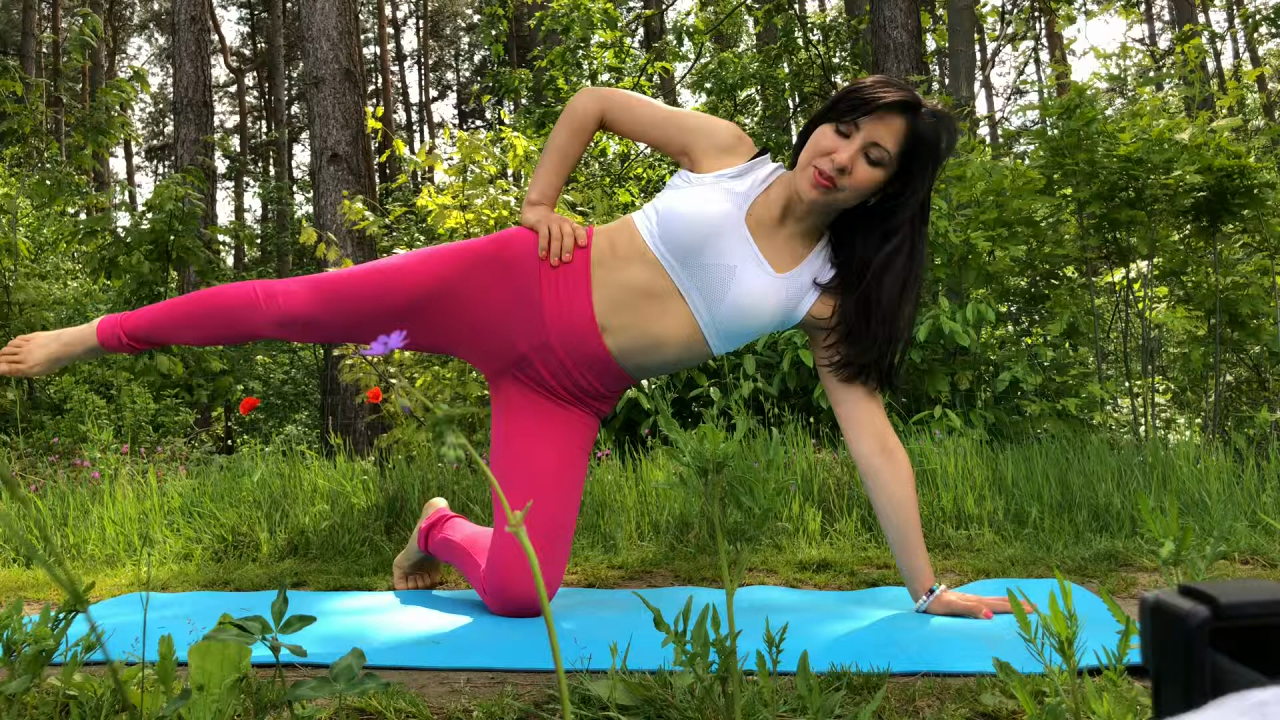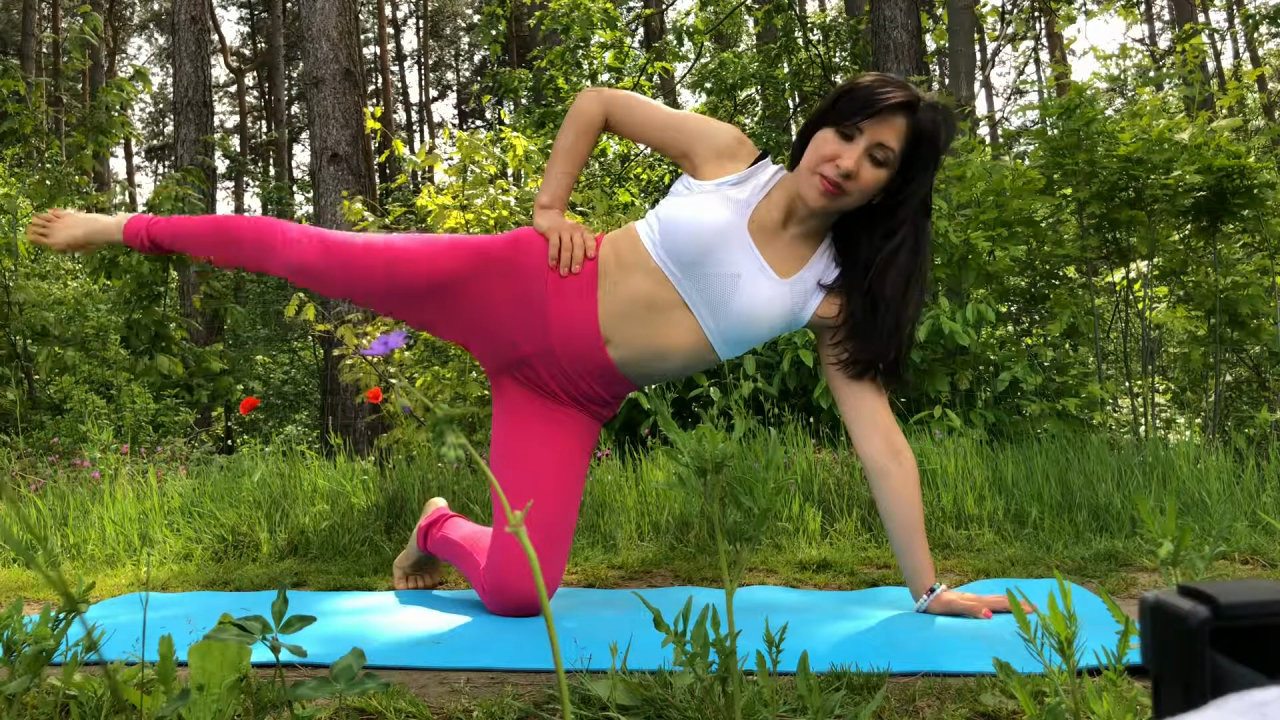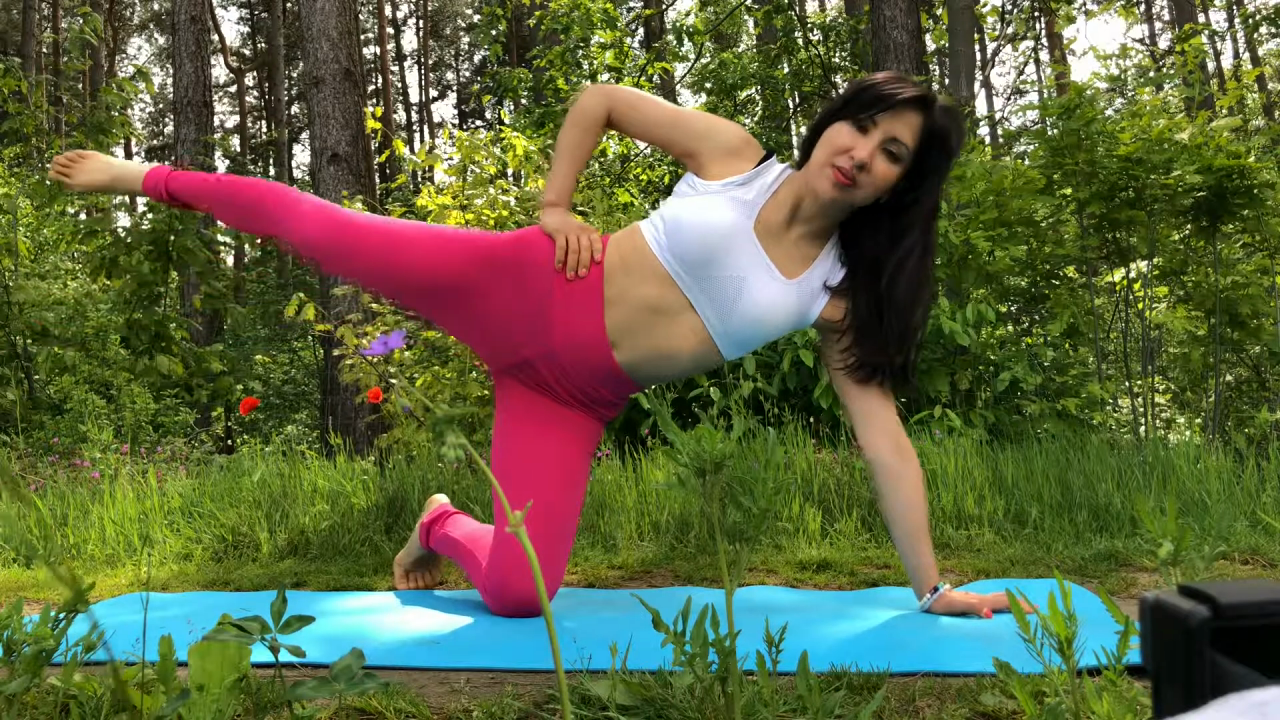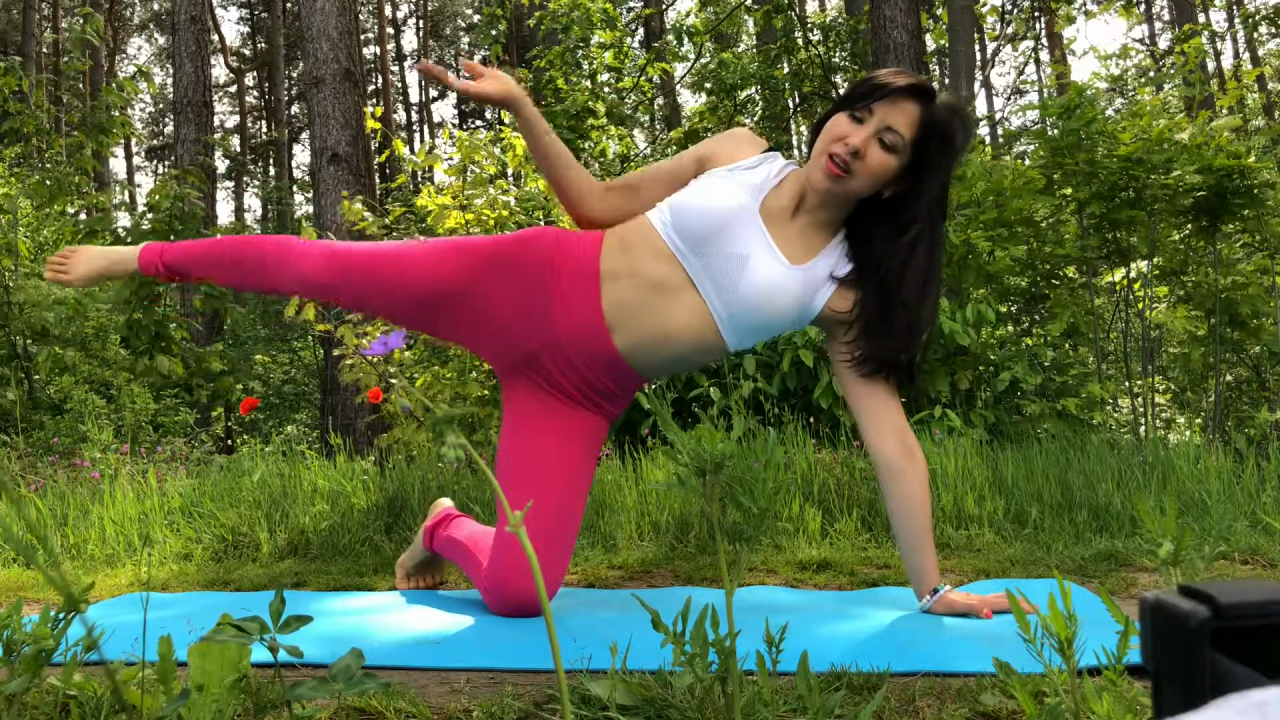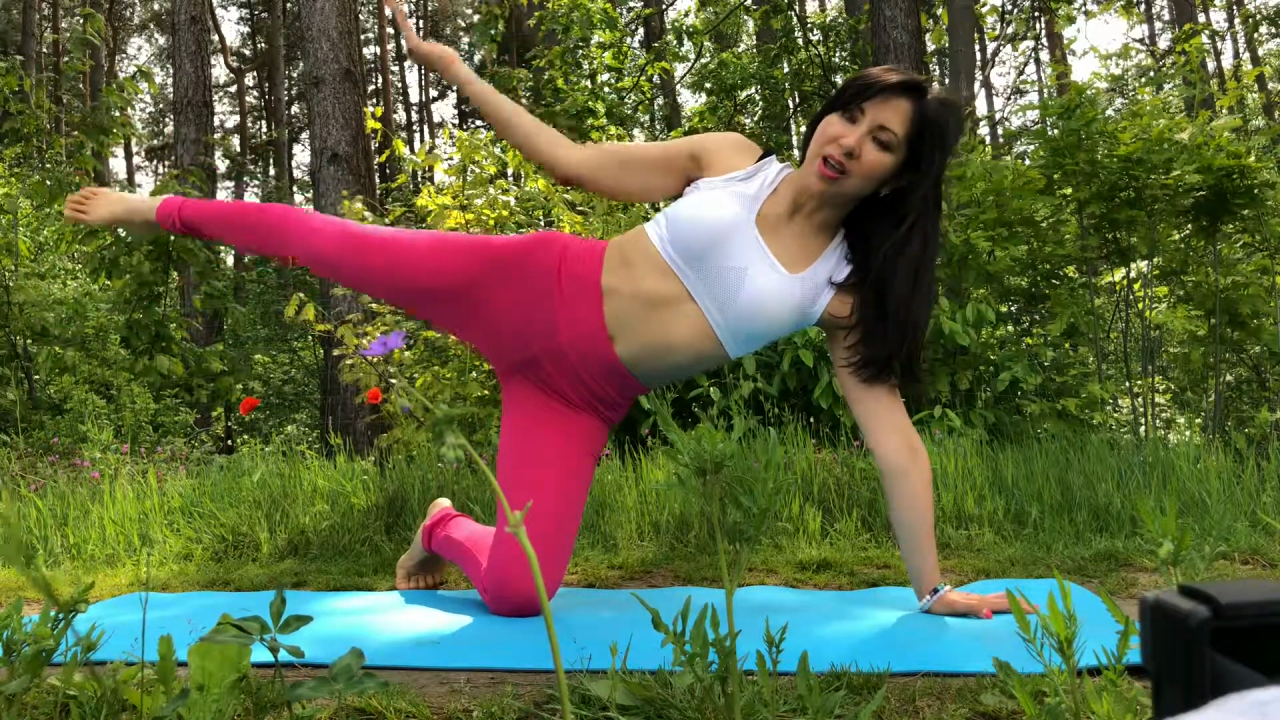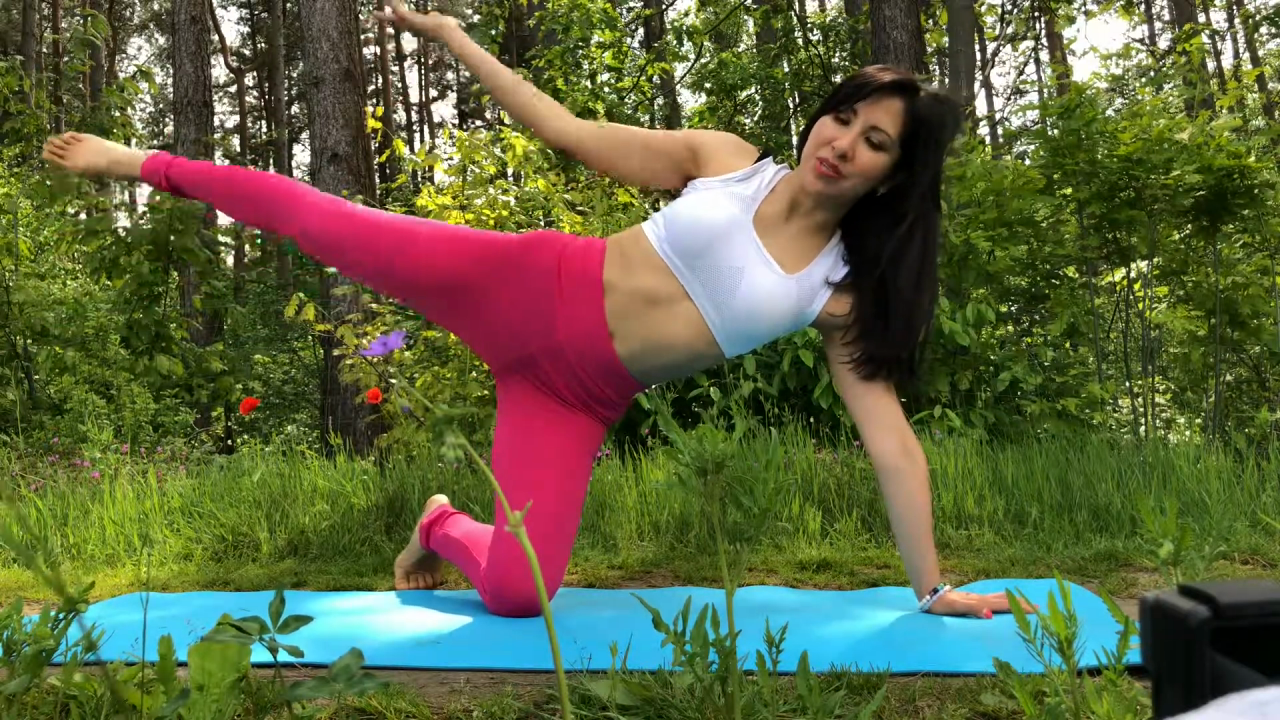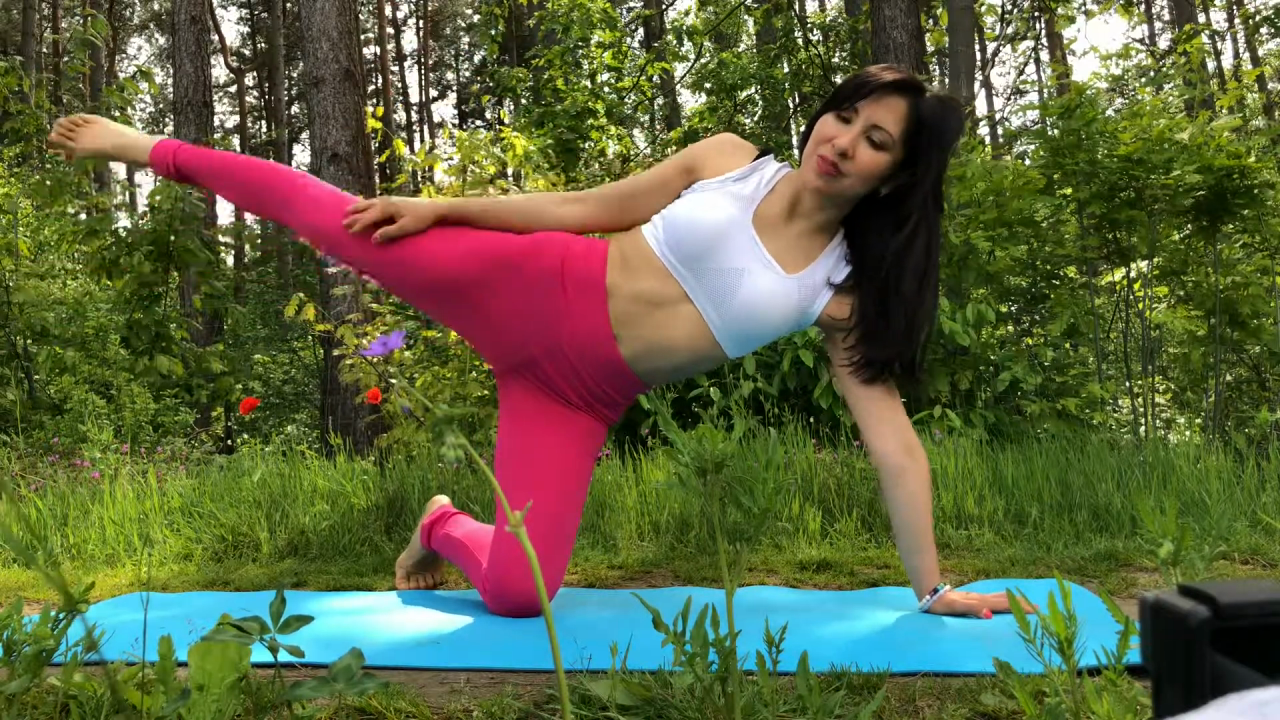
dt=0.7s
person 1, frame 1
left shoulder: (832, 296)
right shoulder: (726, 146)
left elbow: (874, 438)
right elbow: (593, 102)
left wrist: (926, 584)
right wrist: (540, 201)
left hip: (568, 394)
right hip: (519, 287)
left knee: (518, 592)
right knee: (298, 300)
left ankle: (445, 532)
right ankle: (93, 335)
person 1, frame 2
left shoulder: (836, 298)
right shoulder: (727, 153)
left elbow: (880, 436)
right elbow: (595, 102)
left wrist: (928, 585)
right wrist: (549, 206)
left hip: (568, 398)
right hip: (521, 288)
left knee: (518, 593)
right knee: (310, 253)
left ankle: (445, 531)
right ankle: (124, 226)
person 1, frame 3
left shoulder: (843, 299)
right shoulder: (731, 151)
left elbow: (884, 438)
right elbow: (598, 97)
left wrist: (931, 585)
right wrist: (554, 206)
left hip: (572, 399)
right hip: (524, 288)
left knee: (519, 593)
right knee: (321, 230)
left ankle: (445, 528)
right ankle: (149, 176)
person 1, frame 4
left shoulder: (847, 292)
right shoulder: (740, 153)
left elbow: (891, 436)
right elbow: (598, 205)
left wrist: (931, 586)
right wrist: (522, 109)
left hip: (580, 395)
right hip: (533, 287)
left knee: (521, 592)
right knee: (326, 266)
left ankle: (447, 532)
right ankle: (138, 258)
person 1, frame 5
left shoulder: (846, 297)
right shoulder: (727, 158)
left elbow: (891, 434)
right elbow: (573, 164)
left wrist: (930, 580)
left hip: (579, 392)
right hip: (531, 286)
left knee: (517, 591)
right knee: (335, 245)
left ankle: (445, 531)
right ankle: (157, 213)
person 1, frame 6
left shoulder: (845, 292)
right shoulder: (725, 159)
left elbow: (891, 435)
right elbow: (571, 132)
left wrist: (933, 585)
left hip: (576, 396)
right hip: (529, 289)
left knee: (518, 593)
right knee: (329, 226)
left ankle: (446, 528)
right ankle: (146, 162)
person 1, frame 7
left shoulder: (845, 295)
right shoulder: (729, 159)
left elbow: (892, 438)
right elbow: (588, 207)
left wrist: (932, 585)
right wrist: (440, 206)
left hip: (579, 396)
right hip: (531, 293)
left knee: (520, 592)
right knee: (334, 220)
left ankle: (446, 529)
right ankle: (152, 152)
